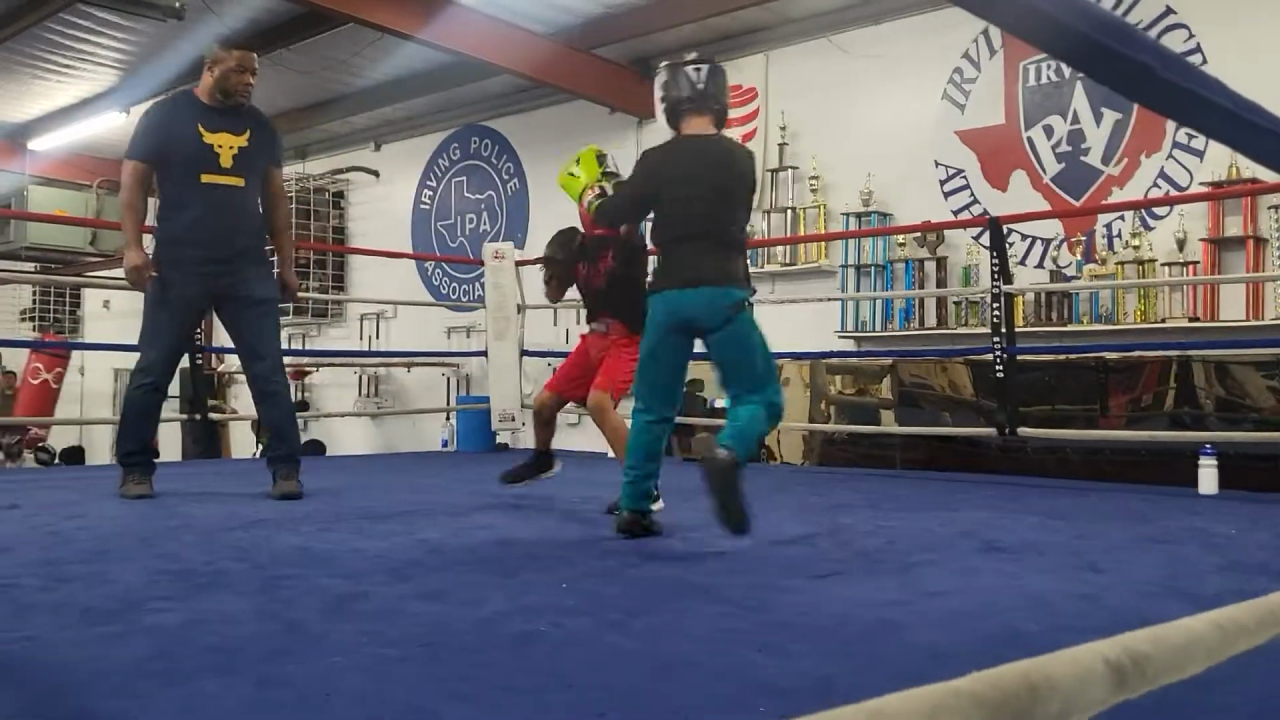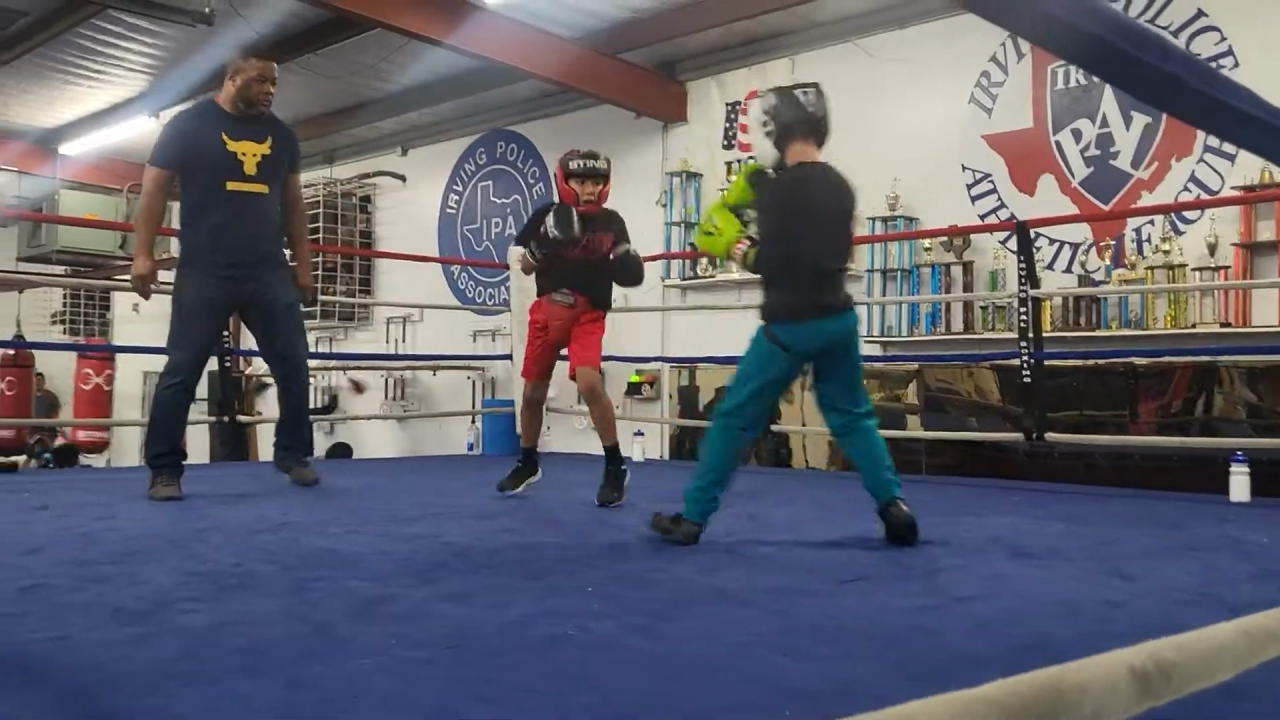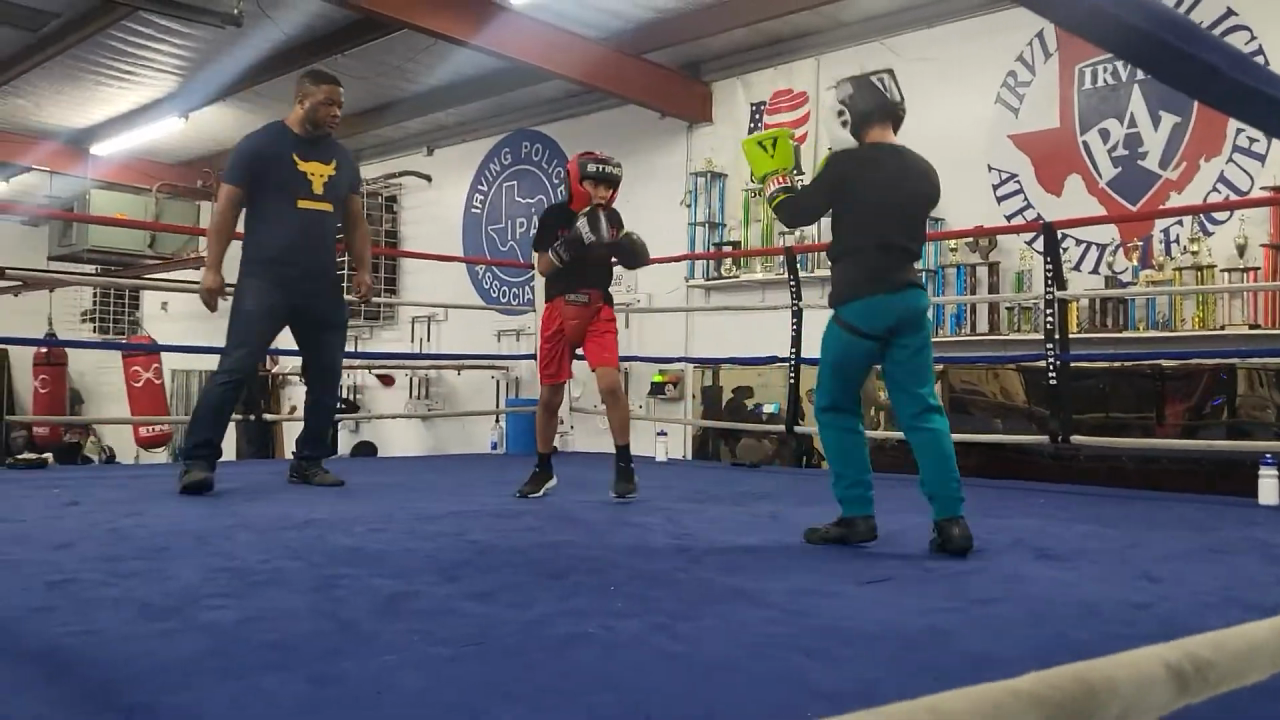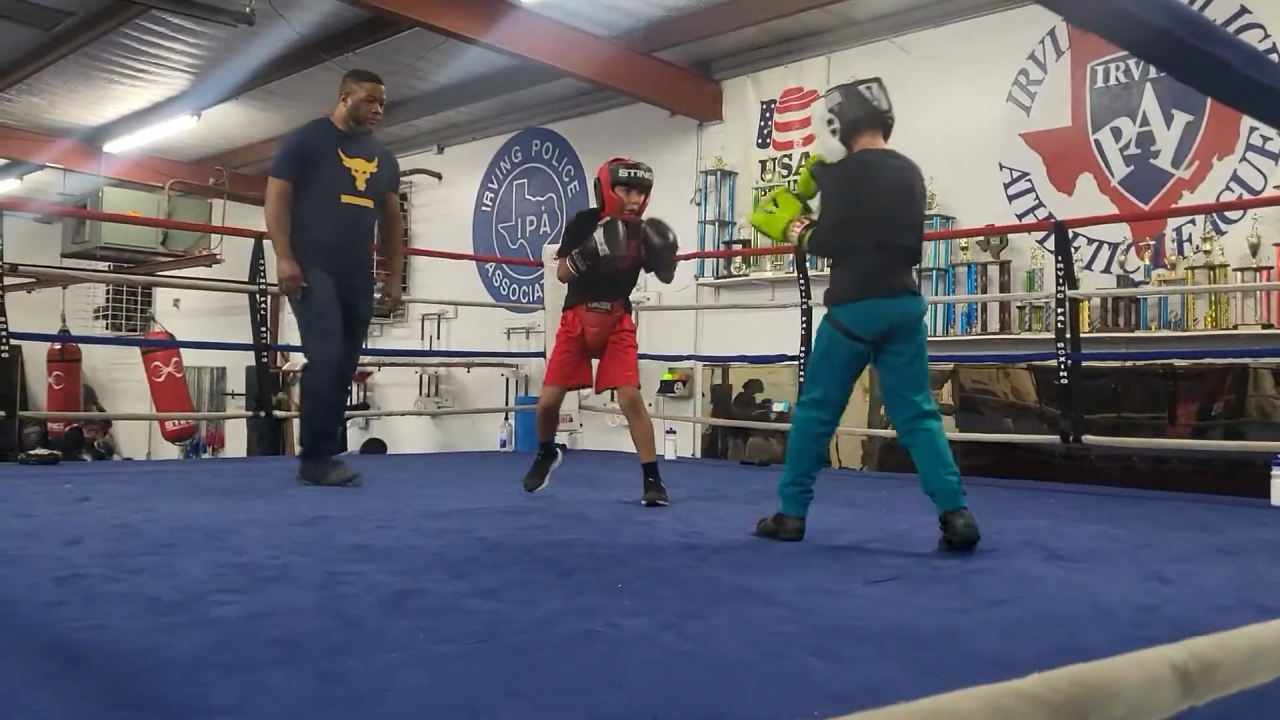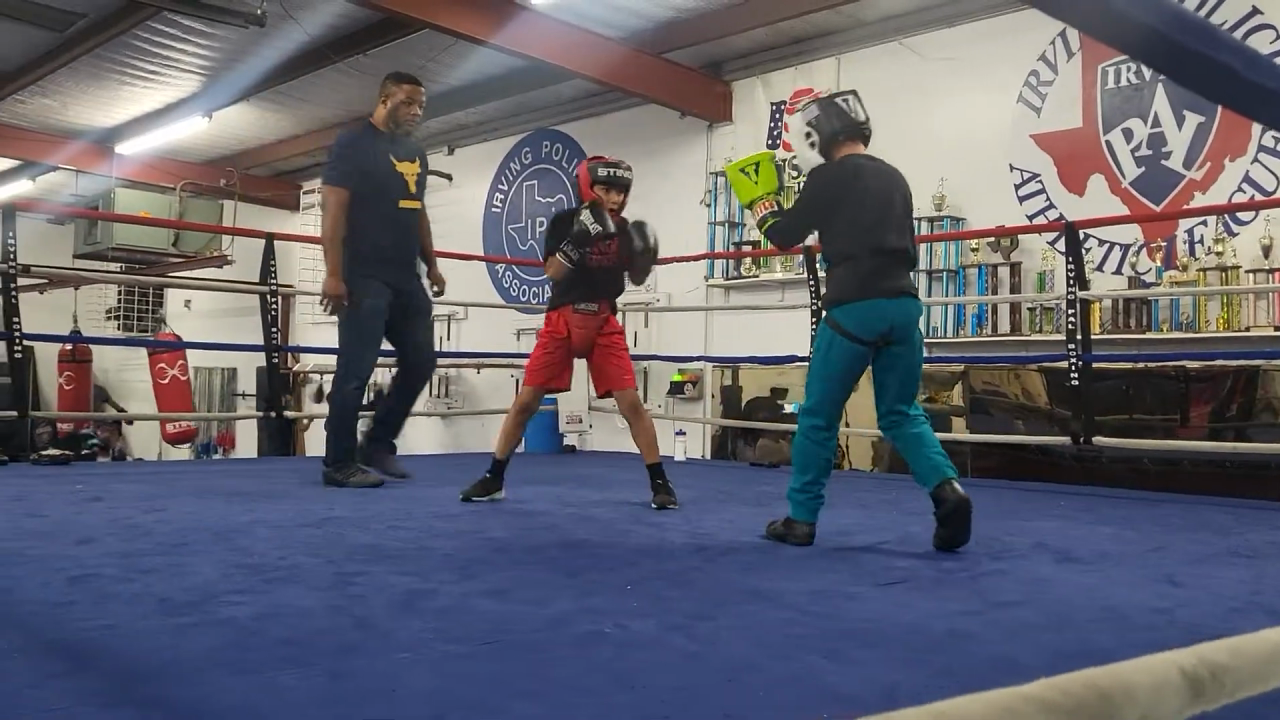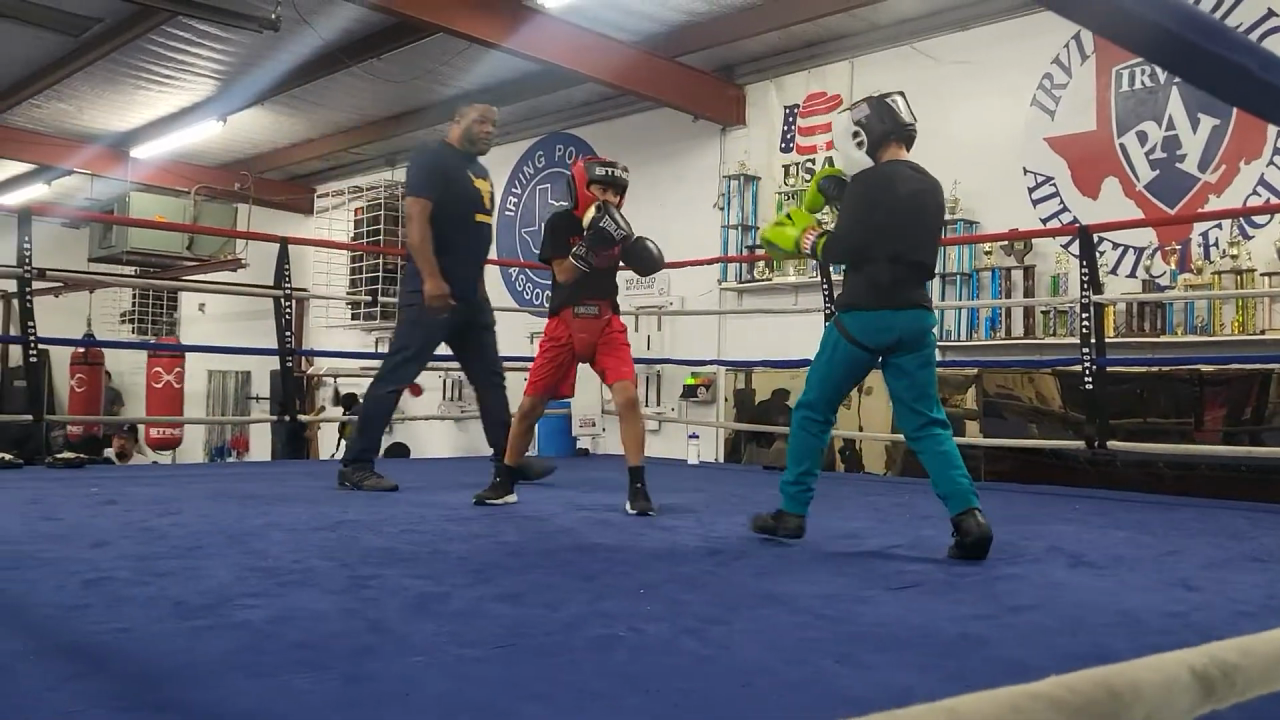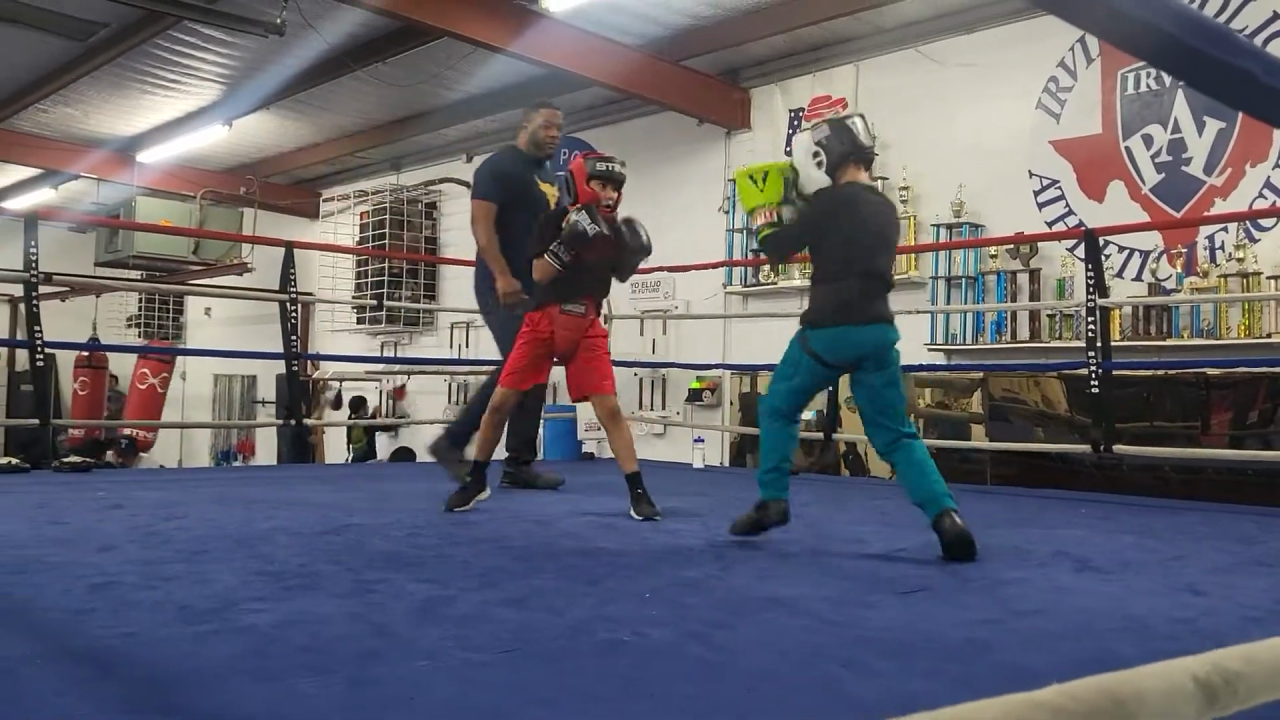
dt=0.3s
person 1, frame 1
left shoulder: (657, 160)
right shoulder: (738, 158)
left elbow: (613, 215)
left wrist: (590, 189)
left hip: (669, 297)
right hip: (723, 295)
left knee: (653, 408)
right knee: (758, 397)
left ankle: (636, 509)
right ankle: (726, 455)
person 1, frame 2
left shoulder: (784, 188)
right shoulder: (840, 186)
left elbow: (773, 262)
left wrist: (733, 242)
right wrist: (757, 199)
left hip: (791, 324)
right hip: (839, 318)
left knee: (733, 416)
right knee: (853, 418)
left ankle: (693, 516)
right ankle: (892, 507)
person 1, frame 3
left shoulder: (846, 164)
right shoulder: (924, 172)
left elbow: (797, 212)
left wrist: (772, 173)
left hip: (859, 305)
right hip: (908, 298)
left knee: (835, 409)
right knee: (922, 412)
left ankle: (857, 516)
right ankle: (950, 521)
person 1, frame 4
left shoulder: (848, 171)
right shoulder: (910, 173)
left elbow: (828, 241)
left wrist: (791, 221)
left hip: (855, 307)
right hip: (905, 304)
left knee: (816, 408)
right knee: (917, 414)
left ankle: (791, 512)
right ankle: (957, 515)
person 1, frame 5
left shoulder: (831, 176)
right shoulder: (894, 177)
left elbow: (785, 235)
left wrist: (758, 198)
left hip: (854, 308)
right hip: (903, 304)
left knee: (819, 414)
right knee: (902, 413)
left ankle: (802, 518)
right ankle: (945, 486)
person 1, frame 6
left shoulder: (871, 181)
right shoulder: (930, 187)
left elbow: (844, 247)
left wrist: (802, 234)
right wrist: (842, 196)
left hip: (864, 315)
right hip: (914, 316)
left knee: (813, 410)
right knee: (926, 423)
left ankle: (791, 510)
right ankle: (968, 516)
person 1, frame 7
left shoulder: (830, 200)
right shoulder: (884, 208)
left elbow: (779, 247)
left wrist: (763, 206)
right wrist: (799, 208)
left hip: (829, 330)
right hip: (877, 330)
left knee: (777, 409)
right knee: (896, 436)
left ankle: (773, 501)
right ankle: (945, 517)
person 2, frame 1
left shoulder: (261, 128)
right shoulder: (166, 116)
left elbow: (275, 198)
right elbow: (134, 180)
left wrist: (286, 263)
right wrist: (133, 246)
left hip: (248, 268)
right hip: (178, 267)
left knee: (268, 368)
right knee: (154, 367)
left ankle: (286, 467)
right ankle: (135, 467)
person 2, frame 2
left shoulder: (281, 135)
right shoulder: (189, 125)
left elbow: (292, 204)
right elbow: (155, 188)
left wrist: (303, 263)
right wrist: (144, 253)
left hip: (269, 272)
right hip: (205, 271)
left knee: (292, 361)
right knee: (183, 370)
left ankle: (292, 451)
right ankle: (164, 470)
person 2, frame 3
left shoulder: (342, 159)
right shoulder: (260, 145)
left elbow: (354, 221)
right elbow: (226, 207)
left wrist: (363, 270)
right wrist: (212, 268)
left hip: (323, 286)
right hip: (265, 280)
left knee: (326, 376)
right knee: (236, 369)
left ankle: (308, 462)
right ankle: (198, 461)
person 2, frame 4
left shoulder: (382, 157)
right shoulder: (306, 141)
left elbow: (392, 221)
right elbow: (276, 199)
left wrist: (394, 276)
right wrist: (284, 258)
left hip: (358, 276)
right hip: (313, 270)
left knee: (341, 369)
right knee: (326, 360)
left ankle: (316, 456)
right ankle: (317, 458)
person 2, frame 5
left shoulder: (415, 153)
right shoulder: (353, 145)
right elbow: (334, 210)
left wrist: (432, 265)
right wrist: (333, 274)
left hip: (406, 278)
right hip: (365, 278)
left knee: (420, 364)
right knee: (355, 371)
left ankle: (378, 446)
right ankle: (340, 463)
person 2, frame 6
left shoulder: (480, 170)
right shoulder: (433, 162)
right elbow: (416, 221)
left wrist: (476, 287)
right wrist: (431, 277)
left hip: (468, 292)
right hip: (435, 291)
left knee: (491, 378)
right knee: (398, 375)
right ankle: (356, 465)
person 2, frame 7
left shoulder: (548, 175)
right shoulder: (501, 166)
right elbow: (482, 223)
right wrist: (502, 276)
left hip: (536, 289)
right hip: (506, 289)
left knee: (535, 378)
left ankle: (520, 464)
right ankle: (452, 443)
person 3, frame 1
left shoulder: (627, 238)
right shoulder: (577, 244)
right elbow: (554, 295)
right wrist: (553, 267)
left hip: (627, 339)
right hip: (596, 339)
left knee: (599, 404)
right knee: (543, 404)
left ankle: (644, 488)
right ankle: (542, 460)
person 3, frame 2
left shoulder: (611, 222)
right shoulder: (546, 217)
left elbow: (624, 266)
right elbow: (524, 266)
left wrist: (628, 263)
right wrist: (546, 242)
left hip: (588, 315)
right hip: (547, 311)
left knee: (590, 385)
right knee: (533, 392)
left ankle: (615, 467)
right ankle: (526, 466)
person 3, frame 3
left shoulder: (612, 218)
right shoulder: (554, 215)
left elbow: (621, 255)
right elbow: (543, 268)
left wrist: (630, 251)
right wrist: (572, 241)
left hip: (598, 311)
right hip: (559, 311)
left knee: (610, 385)
right knee: (550, 395)
left ankle: (624, 465)
right ankle: (543, 470)
person 3, frame 4
left shoulder: (642, 229)
right shoulder: (585, 222)
left elbow: (667, 276)
right elbow: (562, 273)
left wrist: (665, 253)
right wrist: (590, 251)
left hip: (618, 321)
right hip: (577, 318)
left knee: (631, 399)
right knee: (548, 399)
left ankle: (652, 480)
right ankle: (546, 455)
person 3, frame 5
left shoulder: (622, 228)
right shoulder: (565, 220)
left elbow: (638, 277)
right elbow: (553, 272)
left wrist: (643, 257)
right wrist: (578, 239)
left hip: (604, 323)
right hip: (561, 319)
left knee: (630, 401)
right knee: (526, 400)
left ankle: (659, 480)
right ankle: (494, 477)
person 3, frame 6
left shoulder: (617, 227)
right shoulder: (561, 222)
left elbow: (633, 265)
right elbow: (563, 274)
left wrist: (644, 259)
right wrist: (592, 241)
left hip: (607, 324)
right hip: (564, 324)
left knee: (627, 398)
right knee: (531, 407)
left ankle: (636, 486)
right ankle: (505, 482)
person 3, frame 7
left shoulder: (612, 228)
right shoulder: (555, 219)
left elbow: (621, 273)
right elbow: (540, 274)
left wrist: (632, 254)
right wrist: (569, 240)
left hip: (587, 326)
right hip: (543, 320)
left knee: (608, 406)
right knee: (501, 402)
left ankle: (637, 491)
right ankle: (476, 480)
